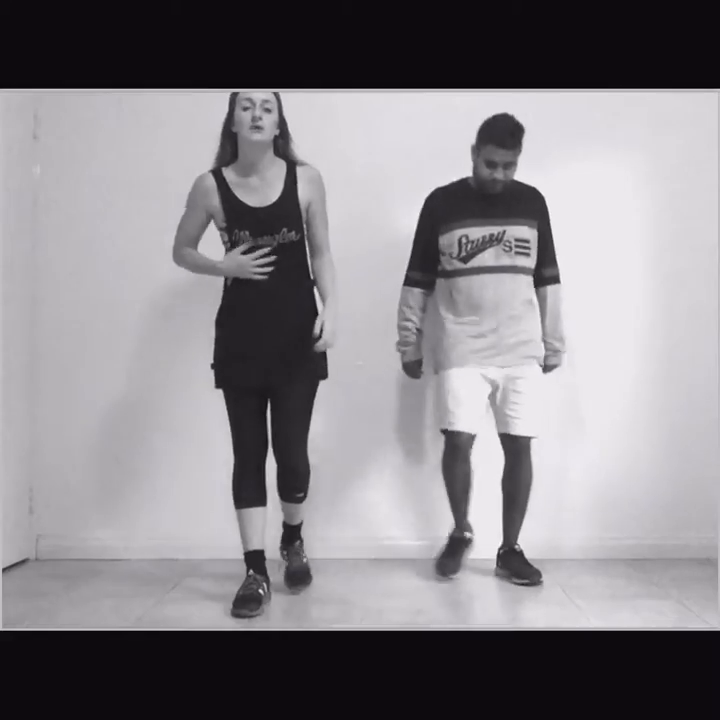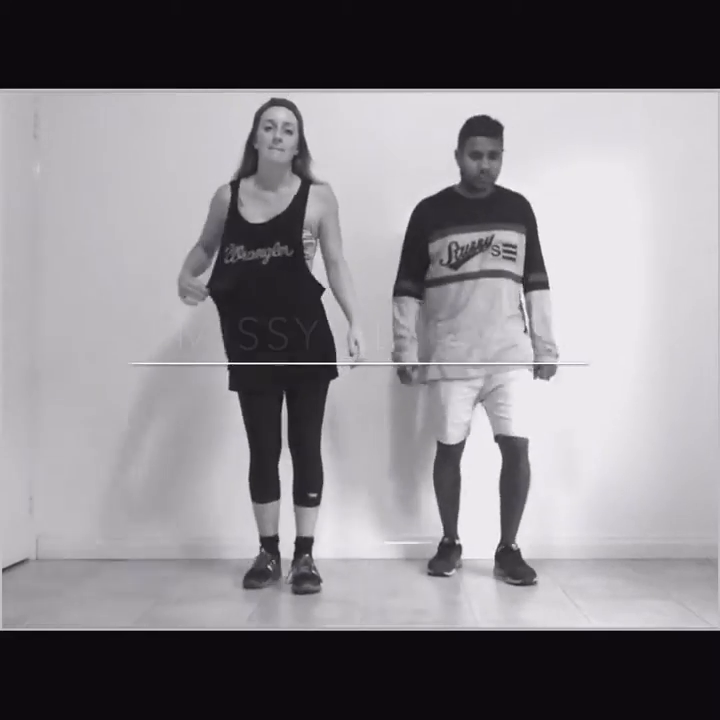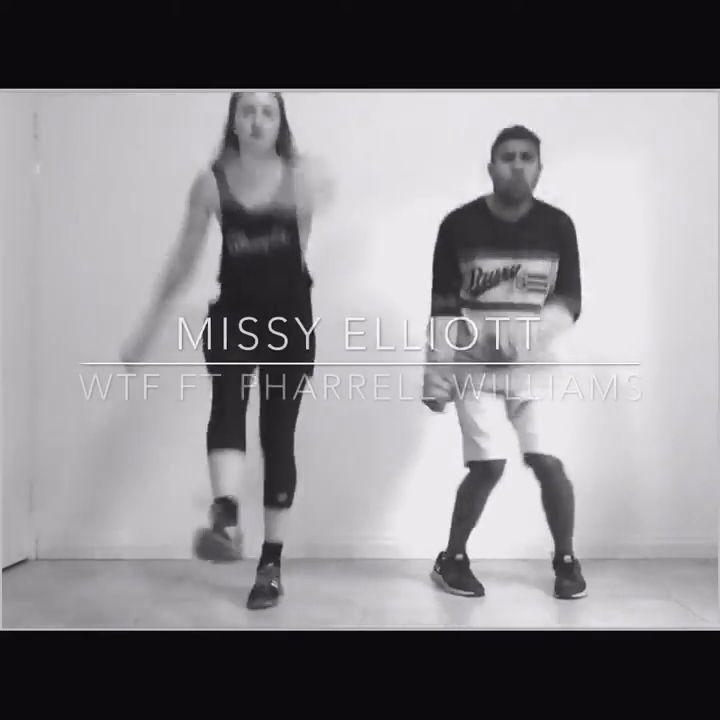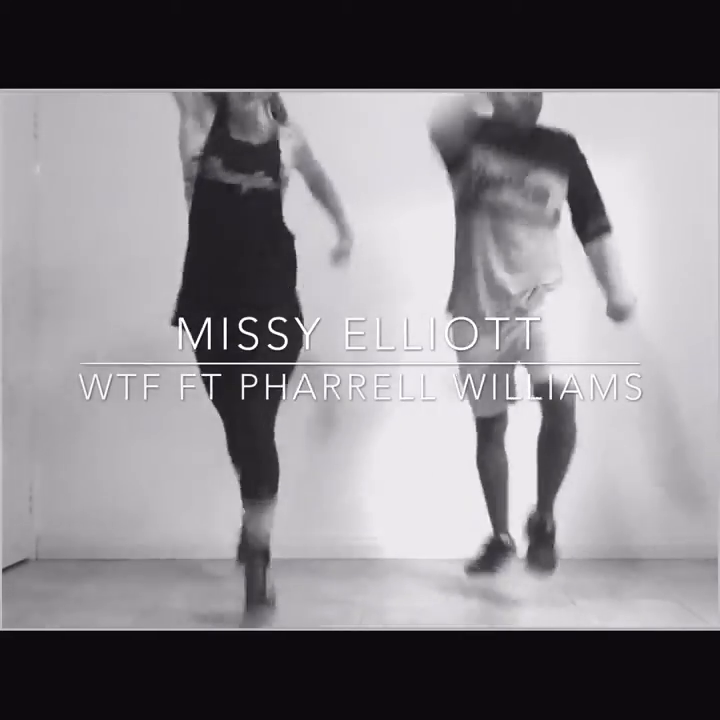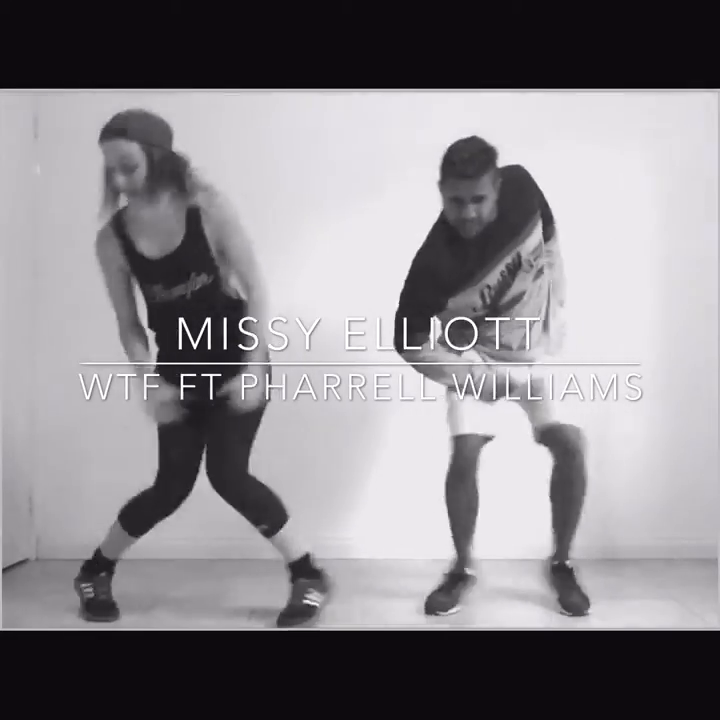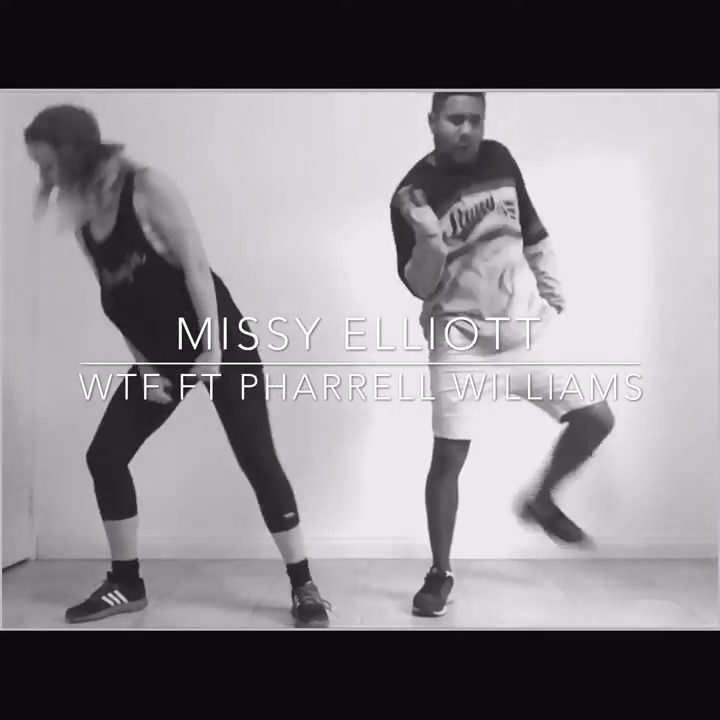
dt=0.7s
person 1, frame 1
left shoulder: (306, 178)
right shoulder: (209, 185)
left elbow: (320, 251)
right elbow: (181, 250)
left wrist: (330, 307)
right wrist: (223, 265)
left hip: (295, 330)
right hip: (240, 332)
left knee: (292, 447)
right knee: (249, 450)
left ankle: (293, 539)
right ankle: (256, 570)
person 1, frame 2
left shoulder: (319, 196)
right shoulder: (228, 196)
left elbow: (336, 263)
right elbow: (205, 247)
left wrist: (354, 322)
right wrist: (187, 275)
left hip: (305, 338)
right hip: (250, 340)
left knee: (306, 447)
right knee: (263, 450)
left ankle: (304, 555)
right ankle: (267, 551)
person 1, frame 3
left shoulder: (300, 170)
right shoulder: (210, 182)
left elbow: (318, 193)
right elbow: (184, 258)
left wrist: (290, 193)
right wrist: (149, 323)
left hip: (288, 321)
right hip: (232, 320)
left knee: (278, 439)
right knee: (227, 409)
left ankle: (270, 563)
right ankle: (222, 519)
person 1, frame 4
left shoulder: (286, 138)
right shoulder: (200, 120)
left elbow: (319, 179)
left wrist: (343, 227)
left hip: (272, 310)
right hip: (207, 308)
left knee: (256, 425)
right knee: (238, 429)
left ankle: (258, 558)
right ankle: (254, 516)
person 1, frame 5
left shoulder: (209, 209)
right shoulder: (111, 240)
left elbow: (256, 290)
right elbow: (128, 324)
left wrist: (253, 366)
right wrist: (149, 380)
left hip: (239, 359)
right hip: (180, 367)
left knee: (226, 474)
right knee: (171, 487)
left ankle: (307, 576)
right ankle: (96, 571)
person 1, frame 6
left shoulder: (147, 187)
right shoulder: (84, 220)
left elbow: (195, 265)
right elbow: (116, 302)
left wrist: (215, 347)
right wrist: (143, 364)
left hip: (219, 341)
right hip: (159, 353)
left knee: (257, 458)
right knee: (104, 455)
left ankle: (303, 586)
right ankle: (126, 583)
person 2, frame 1
left shoulder: (532, 202)
right shoulder: (442, 202)
left elbow: (548, 279)
right elbow: (418, 280)
left wrist: (554, 344)
right wrist: (409, 343)
left hip: (521, 348)
right hip: (463, 347)
left knee: (519, 446)
right knee: (457, 441)
left ankle: (509, 549)
right ankle: (460, 535)
person 2, frame 2
left shoulder: (519, 209)
right shoulder: (429, 213)
left elbow: (537, 284)
right elbow: (407, 289)
left wrist: (546, 347)
right wrist: (406, 350)
left hip: (510, 354)
right hip: (451, 357)
left knee: (516, 448)
right knee: (449, 450)
left ankle: (508, 549)
right ankle: (450, 541)
person 2, frame 3
left shoulder: (558, 226)
right shoulder: (458, 226)
left elbow: (569, 301)
right elbow: (444, 306)
left wrist: (529, 338)
right wrist: (435, 372)
left hip: (531, 368)
right hip: (474, 368)
left knee: (549, 466)
right knee: (489, 466)
left ankle: (565, 559)
right ankle: (452, 559)
person 2, frame 4
left shoulder: (561, 148)
right shoulder: (468, 135)
left elbow: (592, 223)
right elbow: (444, 134)
left wrist: (614, 288)
left hip: (533, 304)
right hip: (477, 309)
left knee: (560, 402)
right knee: (490, 425)
left ankle: (543, 517)
right ankle: (499, 536)
person 2, frame 5
left shoulder: (523, 187)
right shoulder: (435, 259)
right elbow: (410, 341)
left wrist: (555, 301)
right wrist: (482, 377)
left hip: (537, 348)
right hip: (473, 359)
left knee: (570, 445)
right knee: (466, 456)
left ankle: (562, 564)
right ankle: (460, 570)
person 2, frame 6
left shoulder: (499, 159)
right shoulder: (412, 193)
left elbow: (531, 230)
right elbow: (425, 287)
left wrist: (554, 290)
right wrist: (424, 233)
left hip: (528, 329)
right hip: (461, 339)
left knee: (596, 417)
right knee: (449, 456)
left ankle: (540, 499)
right ankle: (439, 575)
